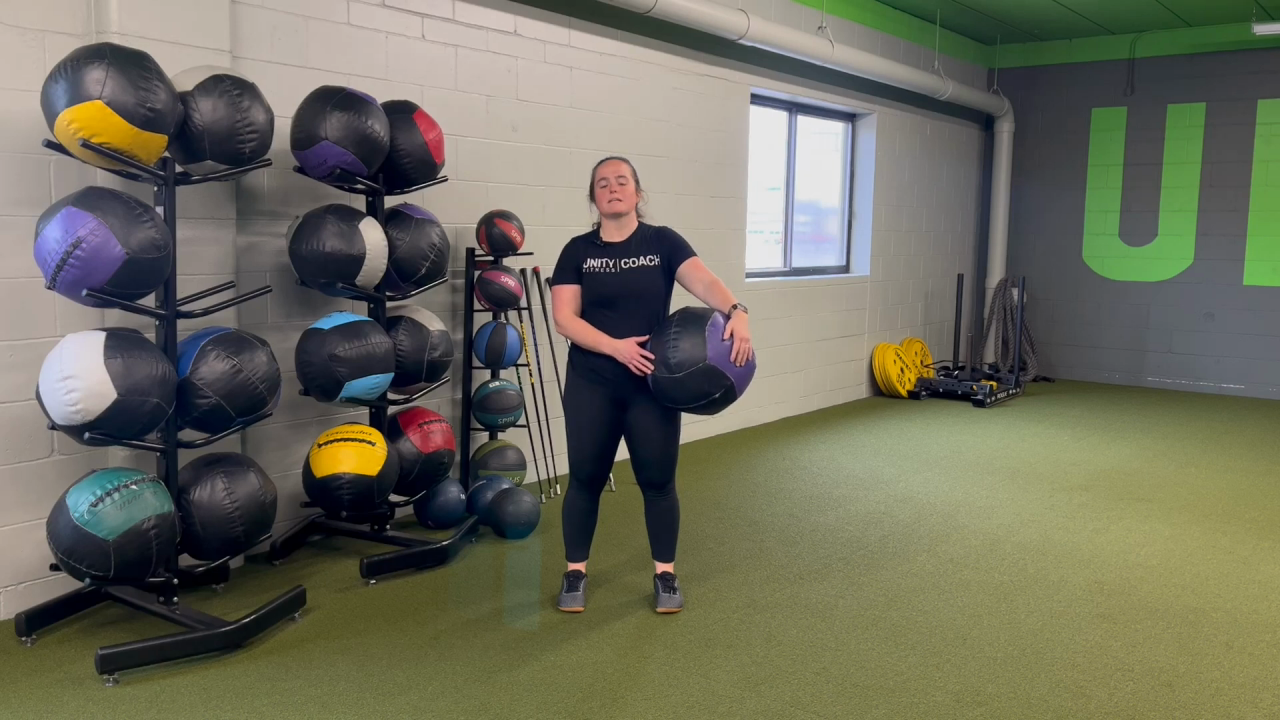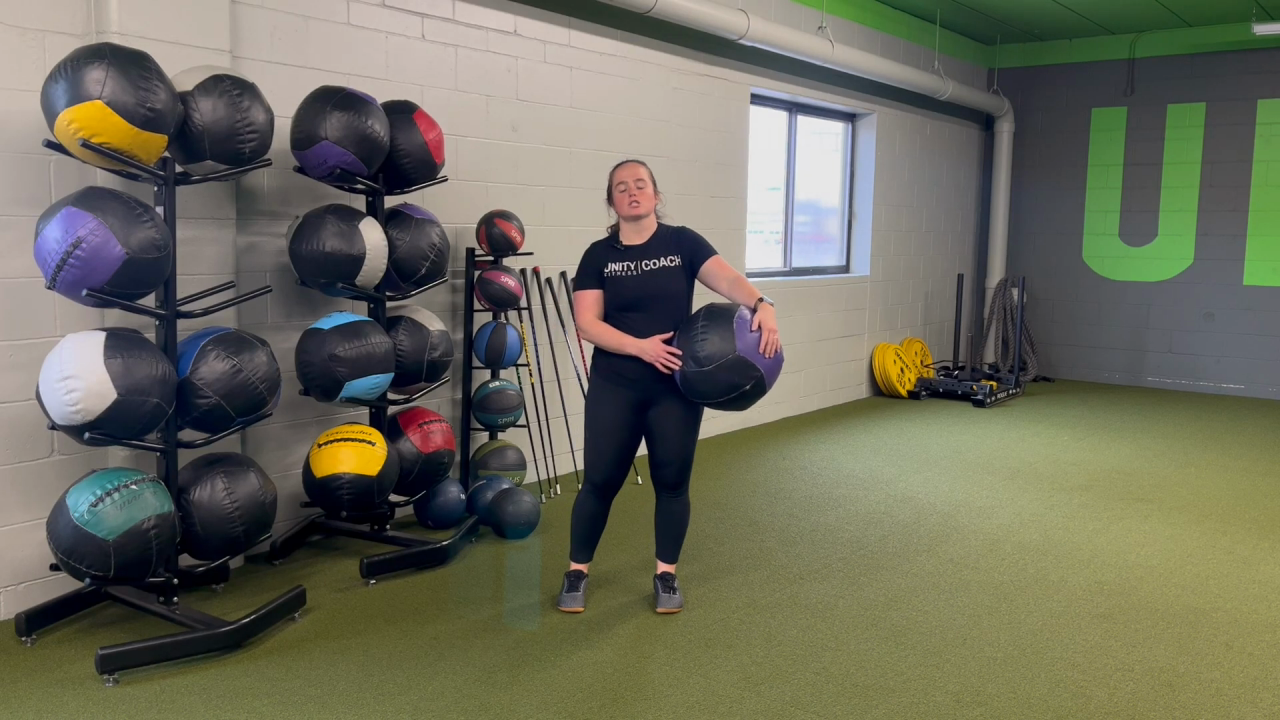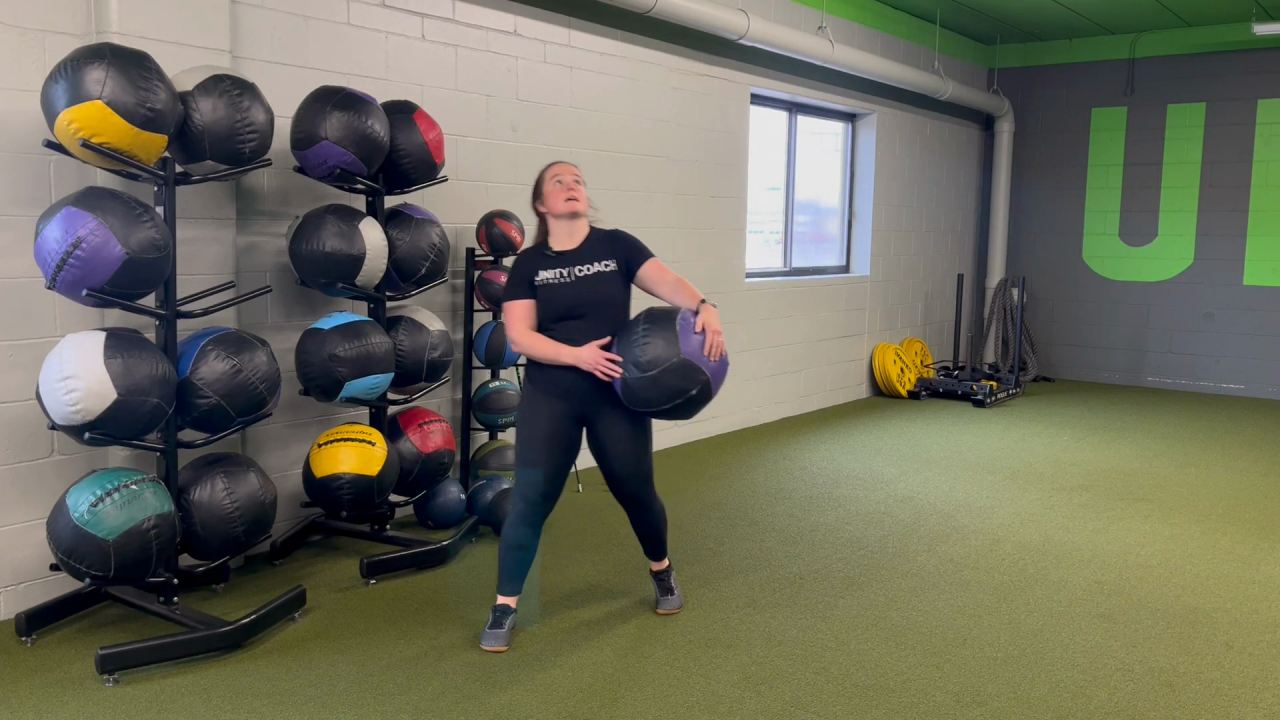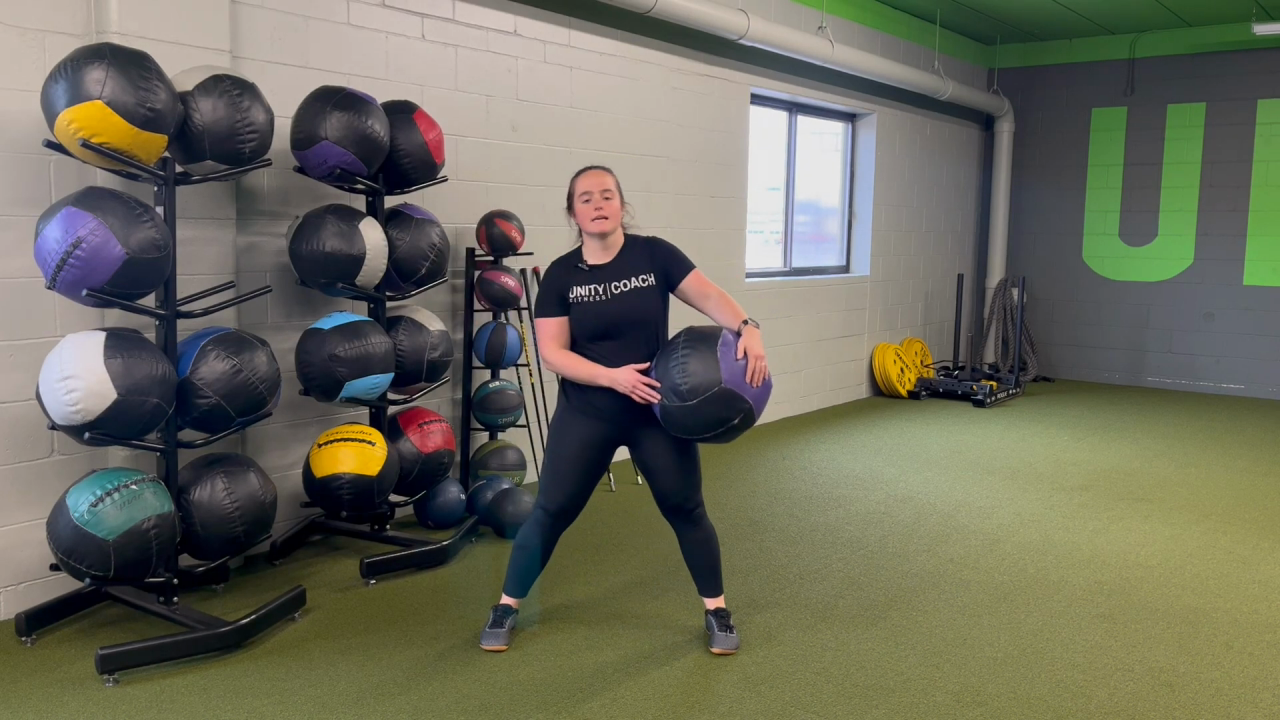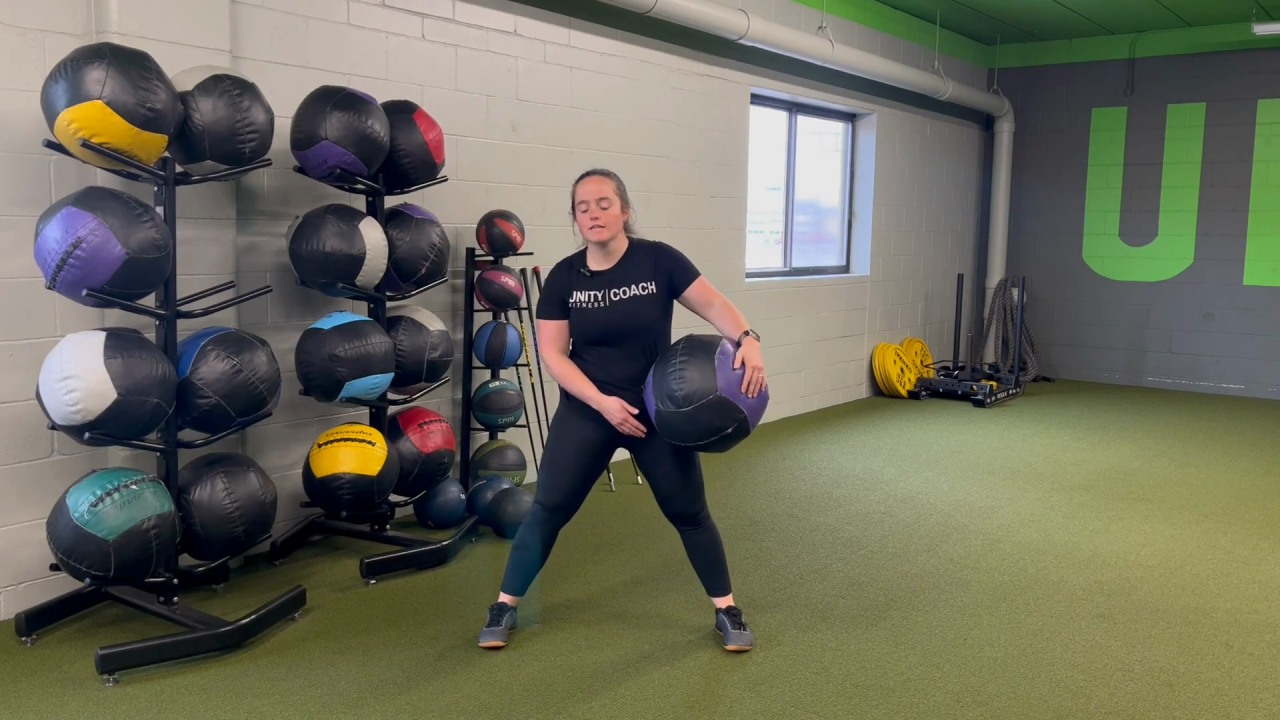
dt=1s
person 1, frame 1
left shoulder: (662, 242)
right shoulder: (578, 251)
left elbow: (704, 281)
right elbow: (565, 319)
left wrist: (736, 313)
right wrist: (615, 347)
left hip: (653, 385)
right hip: (591, 386)
left knee: (658, 480)
right knee: (586, 479)
left ankle: (665, 574)
right ankle: (575, 571)
person 1, frame 2
left shoulder: (682, 242)
right shoulder: (599, 256)
left elbow: (727, 278)
right elbow: (588, 324)
left wrist: (762, 305)
right wrist: (640, 346)
left hip: (676, 386)
right hip: (614, 387)
left knee: (672, 481)
right knee: (600, 480)
left ankle: (666, 574)
right ankle: (577, 571)
person 1, frame 3
left shoulder: (616, 246)
right shoulder: (528, 265)
left elbow: (664, 281)
right elbow: (520, 336)
left wrist: (705, 308)
right wrist: (578, 355)
left hip: (617, 394)
right hip: (550, 398)
left knee: (636, 492)
right knee: (531, 500)
left ankle: (661, 570)
right ankle: (505, 606)
person 1, frame 4
left shoulder: (654, 254)
right shoulder: (561, 274)
left elbow: (708, 296)
right elbow: (553, 352)
left wrist: (747, 327)
right wrist: (613, 376)
left hip: (658, 409)
right hip: (586, 413)
left knee: (685, 508)
right knee: (552, 510)
left ankle: (716, 611)
right ankle: (507, 606)
person 1, frame 5
left shoulder: (658, 260)
right shoulder: (563, 278)
left elbow: (713, 305)
right elbow: (553, 355)
left wrist: (747, 341)
right wrist: (604, 403)
right hip: (586, 411)
left knee: (688, 510)
right knee: (549, 507)
left ankle: (726, 609)
right ankle: (506, 605)
